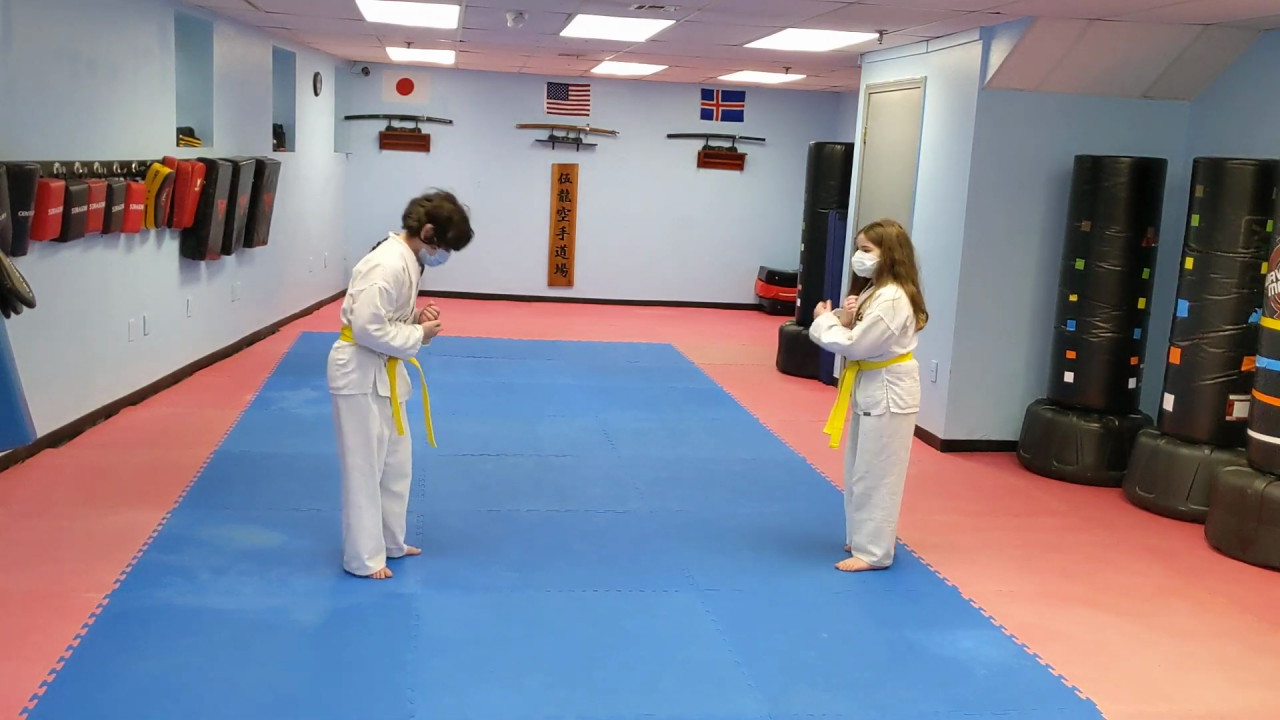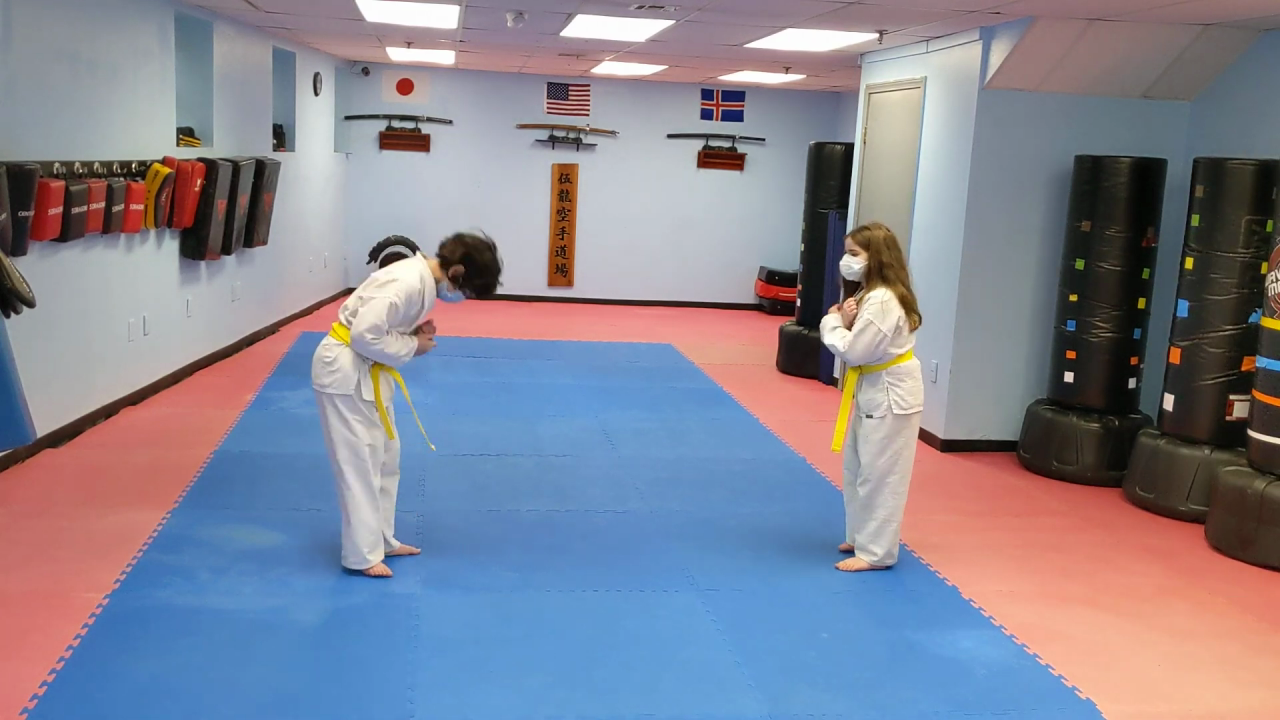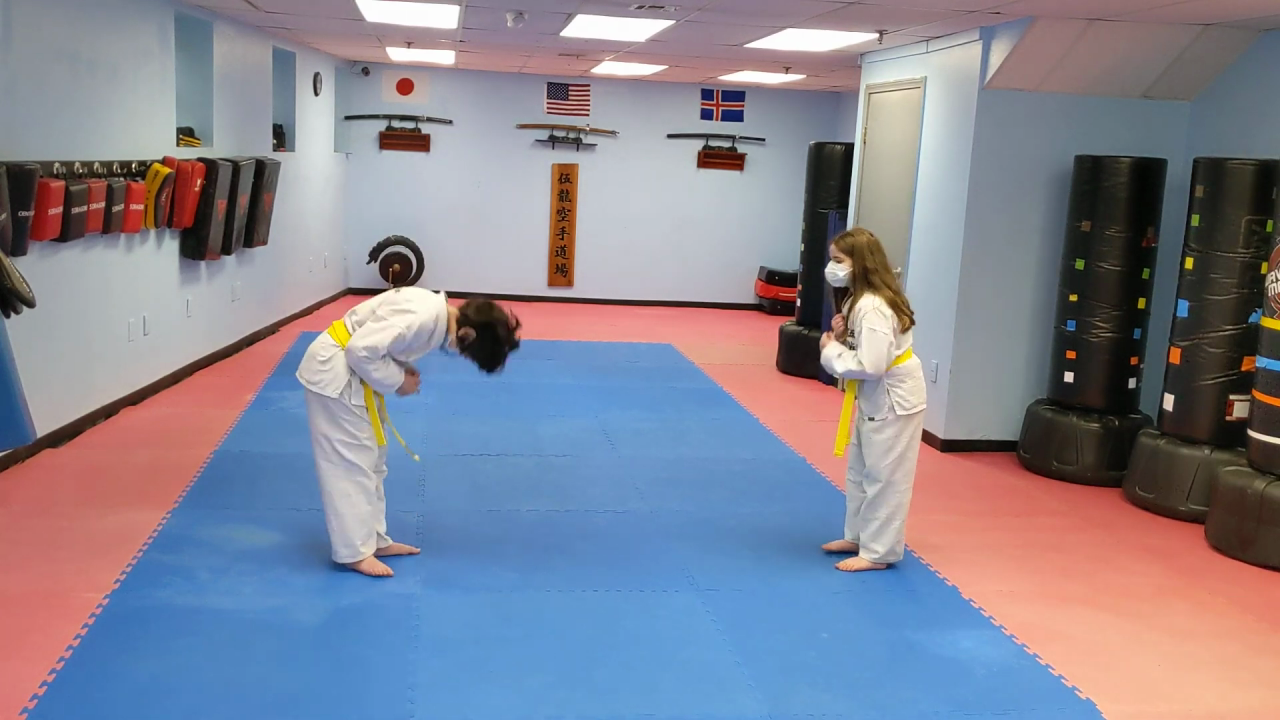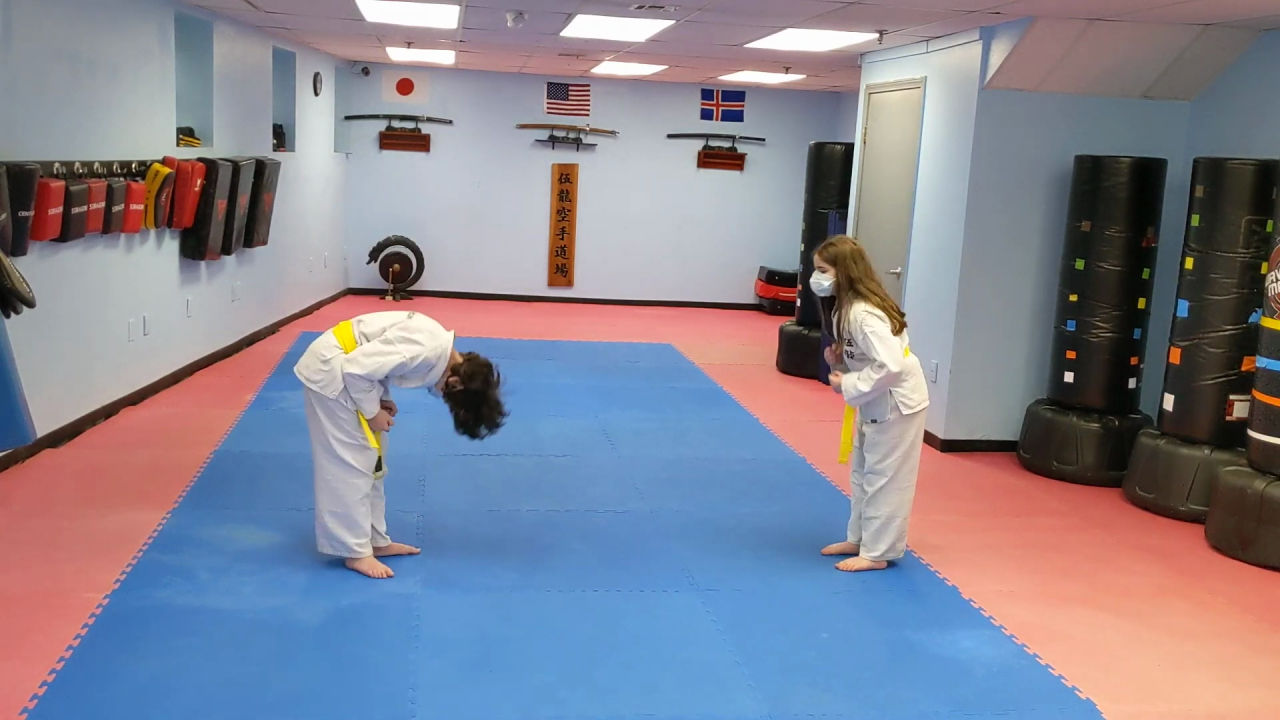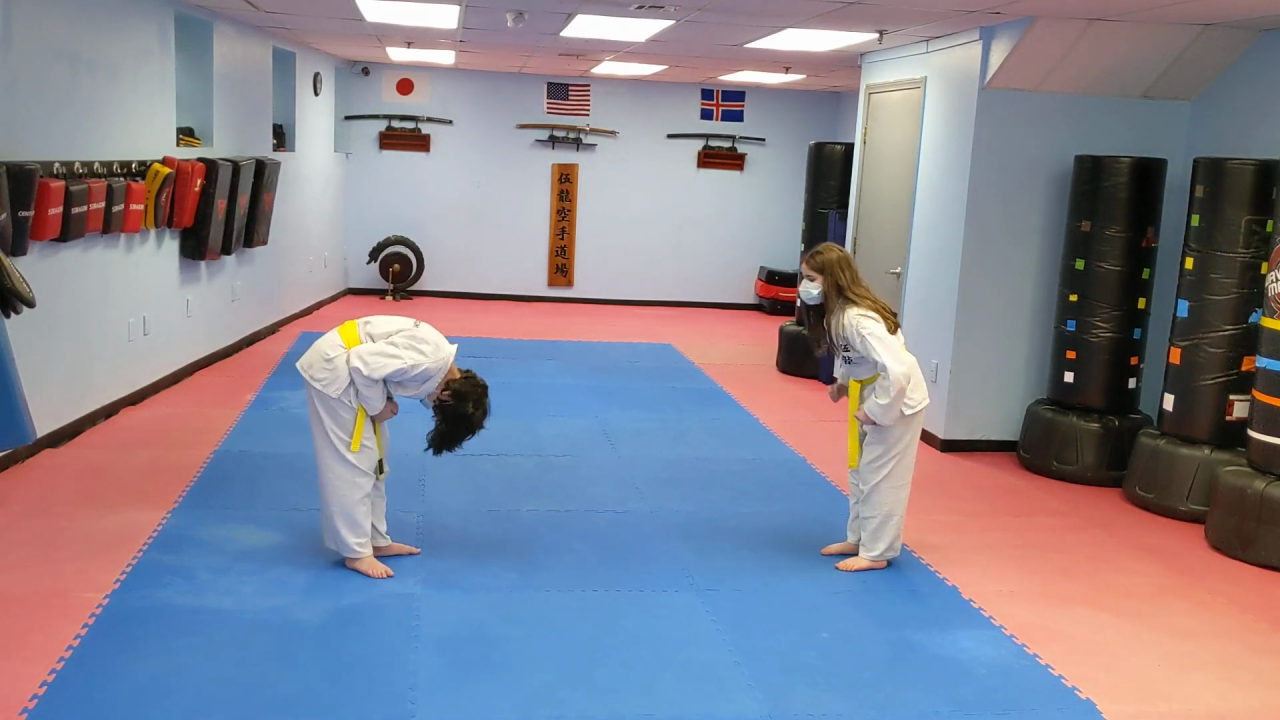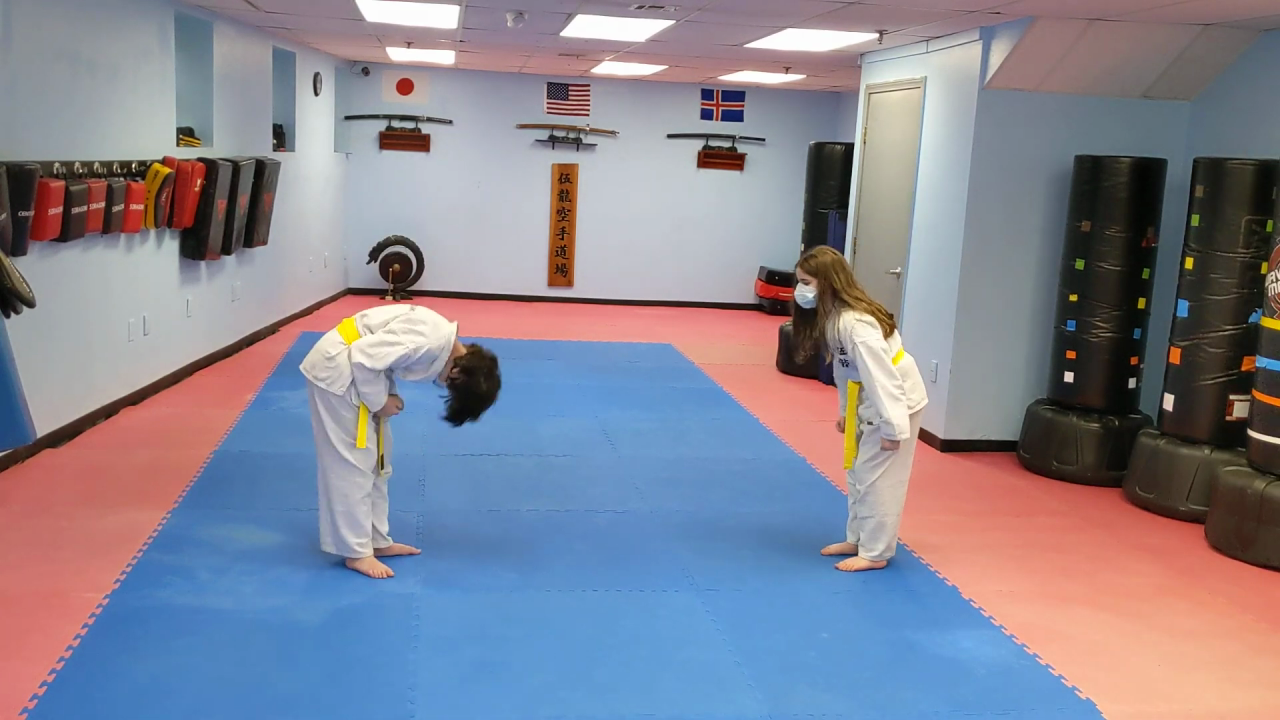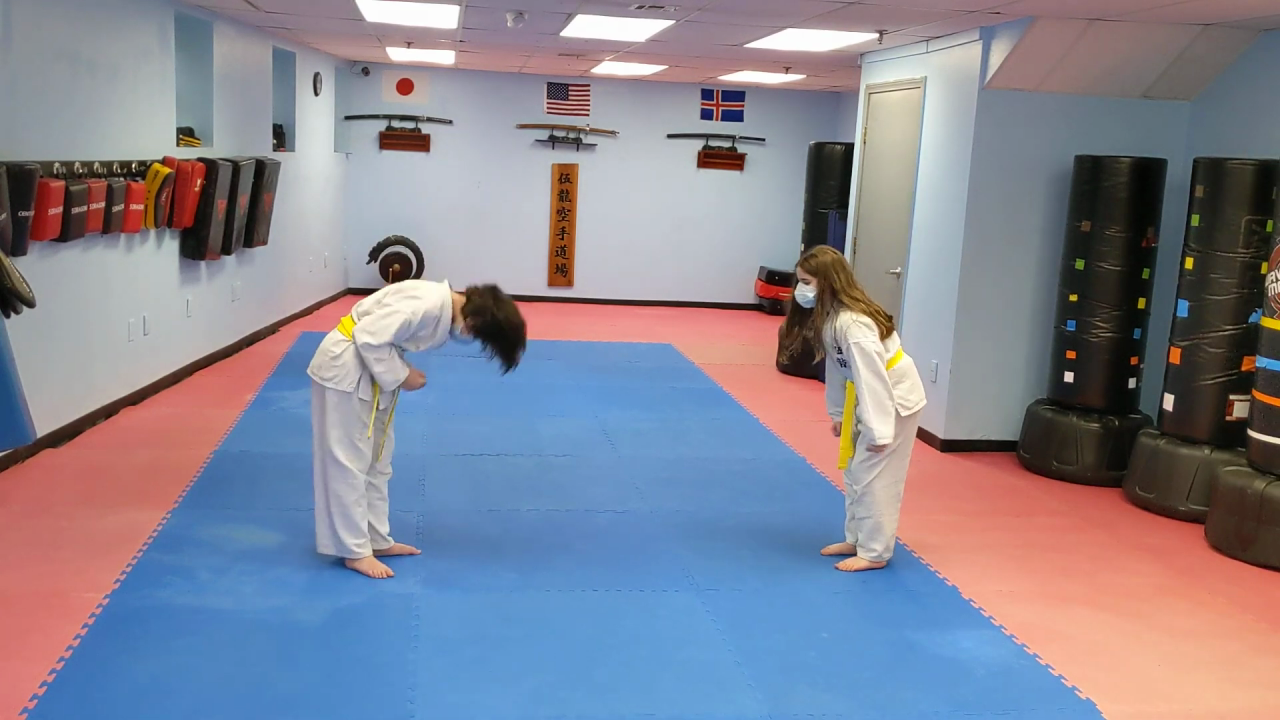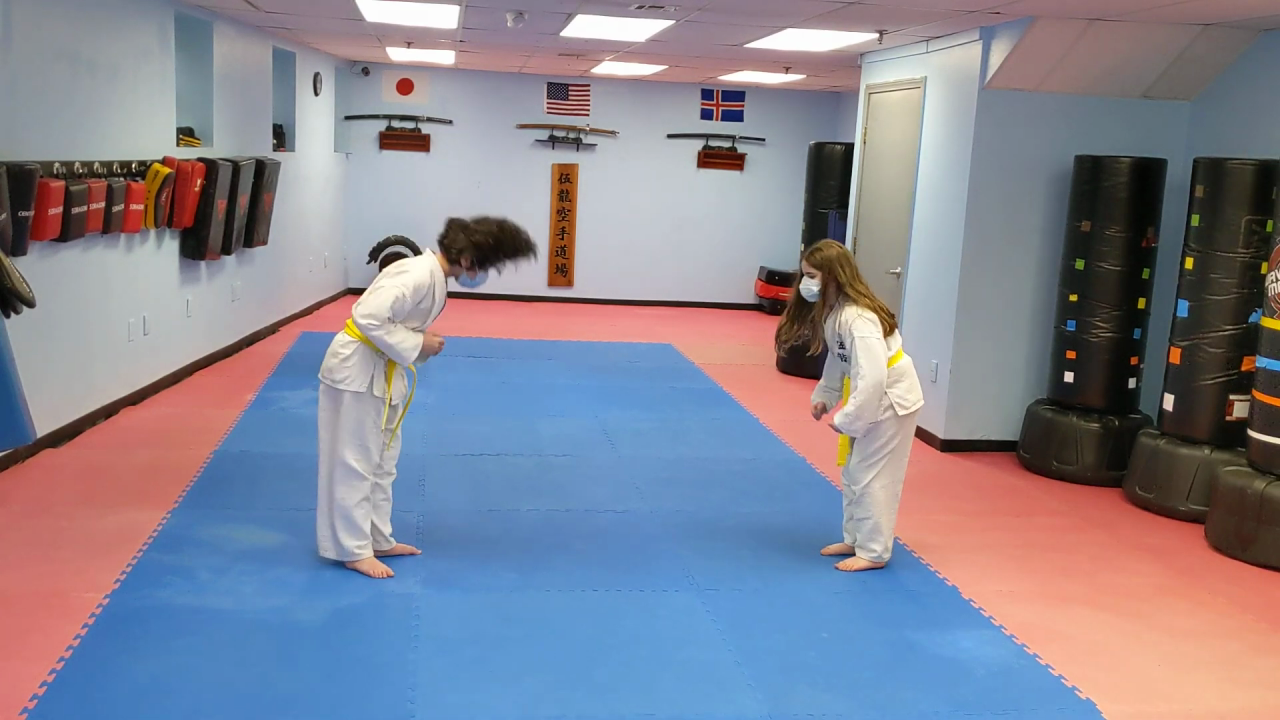
dt=0.1s
person 1, frame 1
left shoulder: (892, 299)
right shoulder: (874, 292)
left elbow: (855, 344)
right elbow: (853, 334)
left wrist: (823, 322)
right wrist: (839, 319)
left hip: (888, 395)
right hip: (870, 392)
left knee: (876, 476)
right knee: (858, 472)
left ankle: (873, 552)
right ankle: (870, 539)
person 1, frame 2
left shoulder: (883, 302)
right shoulder: (867, 294)
left elbow: (854, 351)
right elbow: (855, 341)
left wrist: (833, 323)
right wrist: (842, 322)
left hip: (892, 396)
right hip: (870, 393)
left knee: (879, 477)
right knee: (856, 469)
left ankle: (876, 552)
right ankle: (862, 536)
person 1, frame 3
left shoulder: (873, 308)
right shoulder: (858, 299)
left elbow: (870, 365)
right elbow: (855, 348)
left wrist: (830, 351)
right wrist: (836, 339)
left hip: (894, 398)
right hip: (874, 396)
left knee: (885, 476)
right knee: (859, 470)
left ankle: (878, 551)
right ankle: (857, 536)
person 1, frame 4
left shoulder: (864, 314)
right shoulder: (846, 305)
left elbow: (891, 367)
left wrist: (850, 386)
right wrist: (839, 360)
left hip: (897, 399)
right hip: (876, 399)
left knee: (885, 478)
right knee: (864, 472)
left ankle: (877, 552)
right ankle: (859, 538)
person 1, frame 5
left shoulder: (859, 319)
right shoulder: (836, 312)
left elbow: (897, 370)
left wrist: (876, 410)
right wrist: (844, 384)
left hip: (898, 399)
right hip: (875, 399)
left knee: (880, 476)
right knee: (861, 472)
left ankle: (876, 551)
right ankle: (858, 538)
person 1, frame 6
left shoulder: (856, 323)
right shoulder: (831, 316)
left elbow: (884, 377)
left wrist: (895, 429)
right wrist: (845, 408)
left hip: (896, 400)
right hip: (873, 398)
left knee: (877, 476)
right knee: (859, 472)
left ankle: (875, 552)
right ankle: (858, 538)
person 1, frame 7
left shoulder: (853, 323)
right shoulder: (828, 316)
left elbow: (873, 380)
right elbow: (836, 368)
left wrist: (879, 432)
right wrist: (837, 413)
left hip: (894, 400)
right hip: (870, 399)
left knee: (873, 477)
right knee: (855, 473)
left ankle: (874, 552)
right ankle: (857, 538)
person 1, frame 8
left shoulder: (858, 318)
right shoulder: (831, 309)
left elbow: (872, 378)
right elbow: (838, 361)
left wrist: (845, 420)
right wrist: (825, 398)
left hip: (891, 399)
right hip: (869, 399)
left knee: (872, 477)
right knee: (855, 474)
left ankle: (873, 551)
right ankle: (855, 539)
person 2, frame 1
left shoulder: (404, 262)
right shoulder: (388, 264)
right elbow: (369, 328)
left wrist: (416, 318)
right wrist: (418, 334)
left hip: (382, 372)
right hip: (360, 372)
left knee: (395, 463)
right knee: (365, 465)
left ankle: (389, 542)
right ankle: (365, 557)
person 2, frame 2
left shoulder: (421, 277)
right shoulder: (410, 283)
right elbow: (365, 333)
left wrist: (414, 333)
right wrist: (410, 346)
left hip: (363, 370)
right hip: (344, 370)
left knee: (384, 456)
right knee: (360, 460)
left ankle: (378, 540)
right ankle: (362, 553)
person 2, frame 3
left shoulder: (432, 310)
right shoulder: (427, 318)
right elbow: (362, 349)
left wrist: (403, 371)
right wrist: (398, 380)
left hip: (352, 373)
right hip: (333, 369)
left knee: (372, 458)
right knee: (353, 458)
left ankle: (374, 539)
right ankle: (356, 551)
person 2, frame 4
left shoulder: (443, 353)
right shoulder: (429, 353)
right elbow: (358, 368)
left wrist: (379, 406)
right wrist: (373, 410)
left hip: (346, 366)
right hip: (331, 371)
left knee: (370, 459)
right knee: (351, 463)
left ankle: (374, 538)
right ankle: (356, 550)
person 2, frame 5
left shoulder: (439, 359)
right shoulder: (429, 361)
right elbow: (361, 362)
left wrist: (380, 403)
right wrist: (378, 406)
left hip: (351, 368)
right hip: (333, 369)
left knee: (371, 457)
right knee: (352, 462)
left ankle: (374, 539)
right ankle: (356, 551)
person 2, frame 6
left shoulder: (442, 339)
right shoulder: (430, 341)
right elbow: (365, 358)
left wrist: (386, 396)
right wrist: (381, 401)
left hip: (355, 371)
right hip: (338, 371)
left knee: (374, 458)
right knee: (352, 460)
left ankle: (374, 540)
right ankle: (354, 550)
person 2, frame 7
left shoulder: (445, 308)
right shoulder: (427, 305)
right elbow: (368, 336)
left wrist: (404, 373)
right wrist: (400, 377)
left hip: (364, 367)
right hip: (345, 368)
left knee: (377, 458)
right knee: (349, 457)
left ankle: (376, 537)
right ankle: (355, 549)
person 2, frame 8
left shoulder: (434, 275)
right shoulder: (419, 275)
right elbow: (369, 318)
left wrist: (424, 342)
right wrist: (417, 344)
left hip: (383, 368)
right hip: (357, 368)
left knee: (382, 462)
right knee: (355, 462)
left ankle: (378, 538)
right ankle: (353, 549)
